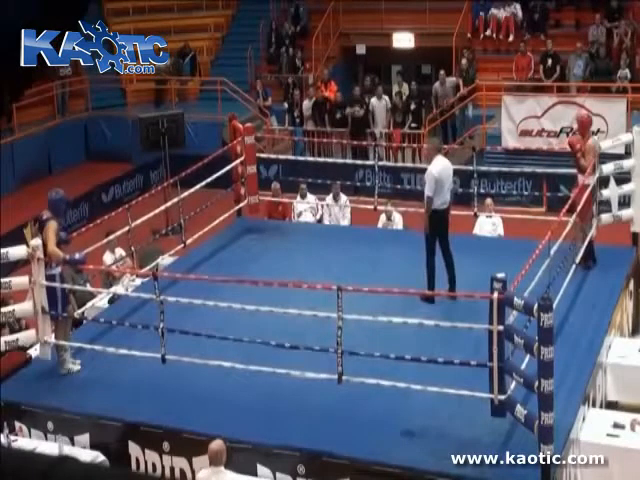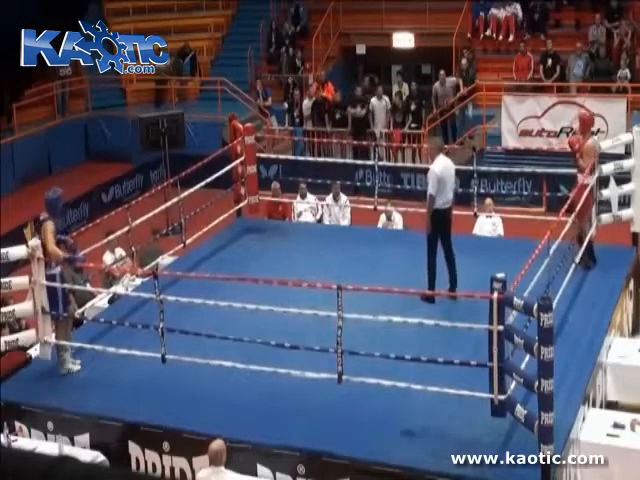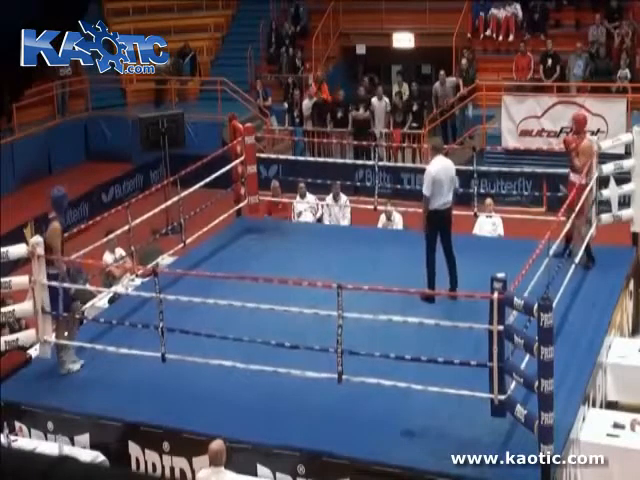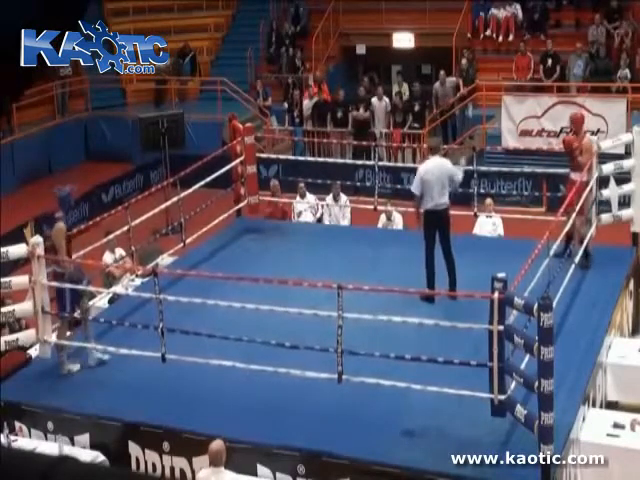
dt=0.3s
person 1, frame 1
left shoulder: (45, 216)
right shoulder: (52, 223)
left elbow: (41, 235)
right elbow: (51, 249)
left wrist: (61, 238)
right wrist: (70, 259)
left hip: (53, 272)
right hip: (52, 274)
left knee: (68, 312)
right knee: (60, 318)
left ankle: (66, 356)
right ankle: (63, 363)
person 1, frame 2
left shoulder: (45, 219)
right shoulder: (48, 224)
right elbow: (52, 249)
left wrist: (67, 242)
right wrist: (70, 257)
left hip: (55, 272)
right hip: (53, 274)
left knee: (69, 311)
right knee: (61, 319)
left ankle: (67, 356)
right ankle: (63, 363)
person 1, frame 3
left shoulder: (56, 220)
right shoulder: (55, 225)
right elbow: (58, 257)
right wrist: (67, 282)
left hip: (59, 273)
right hip: (56, 275)
left knee: (74, 310)
right knee: (62, 319)
left ankle: (70, 355)
right ankle: (64, 363)
person 1, frame 4
left shoulder: (62, 221)
right shoulder: (60, 226)
right elbow: (63, 258)
left wrist: (77, 273)
right wrist: (77, 277)
left hip: (67, 272)
right hip: (64, 274)
left knee: (84, 308)
right knee: (66, 319)
left ankle: (91, 353)
right ankle: (63, 363)
person 2, frame 1
left shoulder: (433, 169)
right shoulder: (447, 164)
left elbow: (429, 197)
left wrist: (425, 219)
left hip: (434, 213)
right hip: (445, 211)
left knee: (430, 253)
right knee: (446, 249)
left ankle: (430, 292)
right ankle: (452, 288)
person 2, frame 2
left shoulder: (435, 168)
right shoulder: (450, 163)
left elbow: (432, 196)
left wrist: (428, 219)
left hip: (437, 212)
right hip: (447, 211)
left knee: (432, 252)
right knee: (448, 249)
left ankle: (431, 292)
right ankle: (453, 288)
person 2, frame 3
left shoulder: (431, 168)
right shoulder: (450, 164)
left elbow: (427, 197)
left wrist: (424, 218)
left hip: (434, 213)
right hip: (447, 211)
left knee: (431, 252)
right knee: (448, 250)
left ankle: (431, 292)
right ankle: (453, 288)
person 2, frame 4
left shoulder: (423, 168)
right shoulder: (446, 164)
left elbow: (416, 194)
right elbow: (458, 180)
left wrist: (418, 212)
right wrist: (462, 164)
left hip: (429, 214)
right hip: (444, 212)
left knee: (429, 253)
right knee: (447, 251)
left ankle: (430, 292)
right ankle: (452, 289)
person 3, frame 1
left shoulder: (591, 144)
right shoulder: (581, 140)
left elbow: (588, 167)
left wrist: (578, 153)
right wrist: (576, 150)
left hip: (586, 184)
right hip: (581, 182)
left knee: (584, 220)
right knee: (584, 219)
left ankle: (590, 257)
right ankle: (586, 254)
person 3, frame 2
left shoulder: (589, 144)
right shoulder: (583, 140)
left elbow: (585, 168)
left wrist: (576, 153)
right wrist: (576, 149)
left hip: (586, 184)
right hip: (581, 183)
left knee: (583, 221)
right knee: (577, 218)
left ankle: (591, 258)
right ankle: (582, 251)
person 3, frame 3
left shoulder: (585, 144)
right shoulder: (576, 139)
left elbow: (580, 167)
left wrist: (572, 152)
right wrist: (570, 149)
left hip: (580, 184)
right hip: (573, 181)
left knee: (579, 220)
right knee: (570, 217)
left ankle: (590, 257)
right ankle: (567, 249)
person 3, frame 4
left shoulder: (586, 141)
right shoulder: (574, 138)
left elbow: (585, 165)
left wrist: (575, 151)
right wrist: (568, 150)
left hip: (582, 182)
right hip: (572, 179)
left knee: (579, 219)
left ankle: (586, 256)
right ankle: (567, 249)
